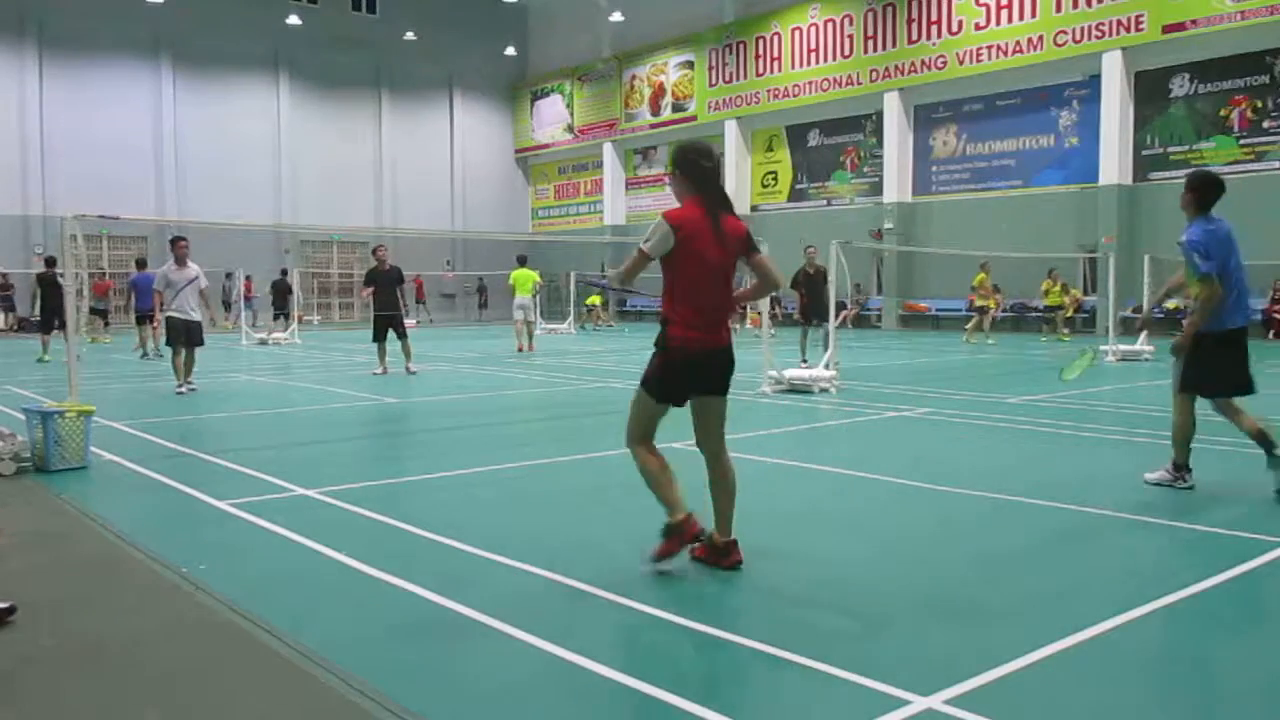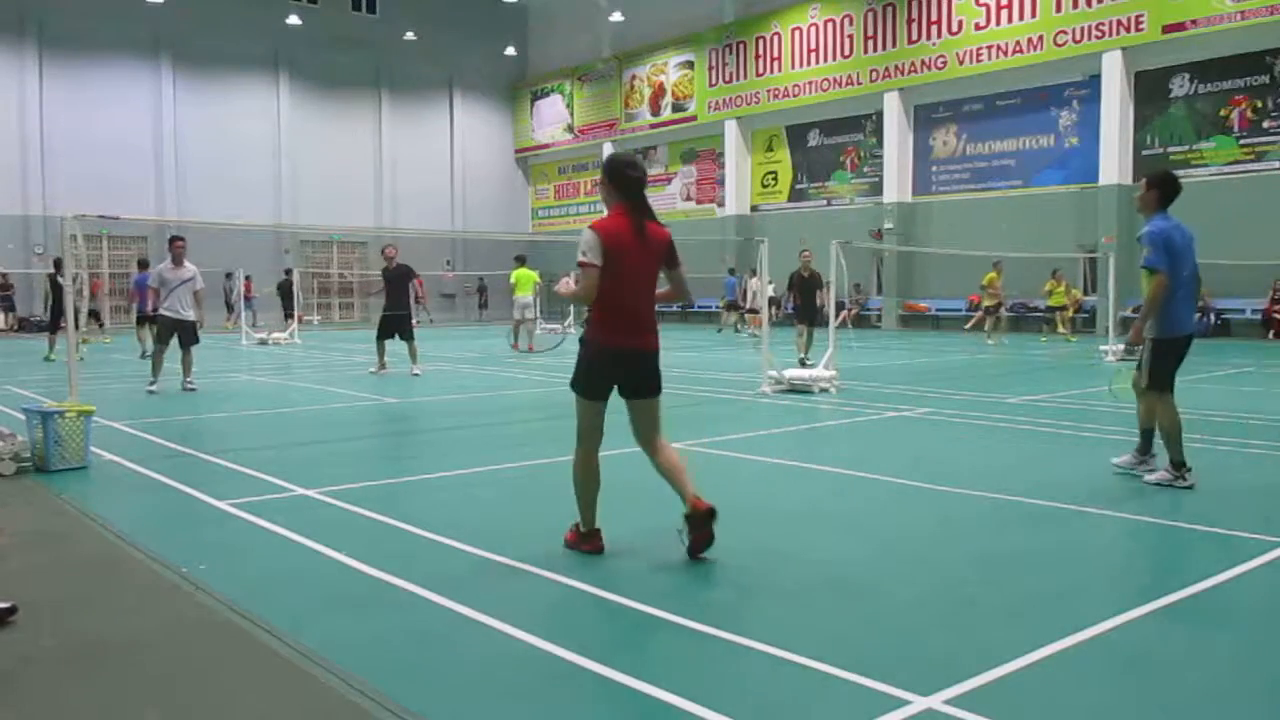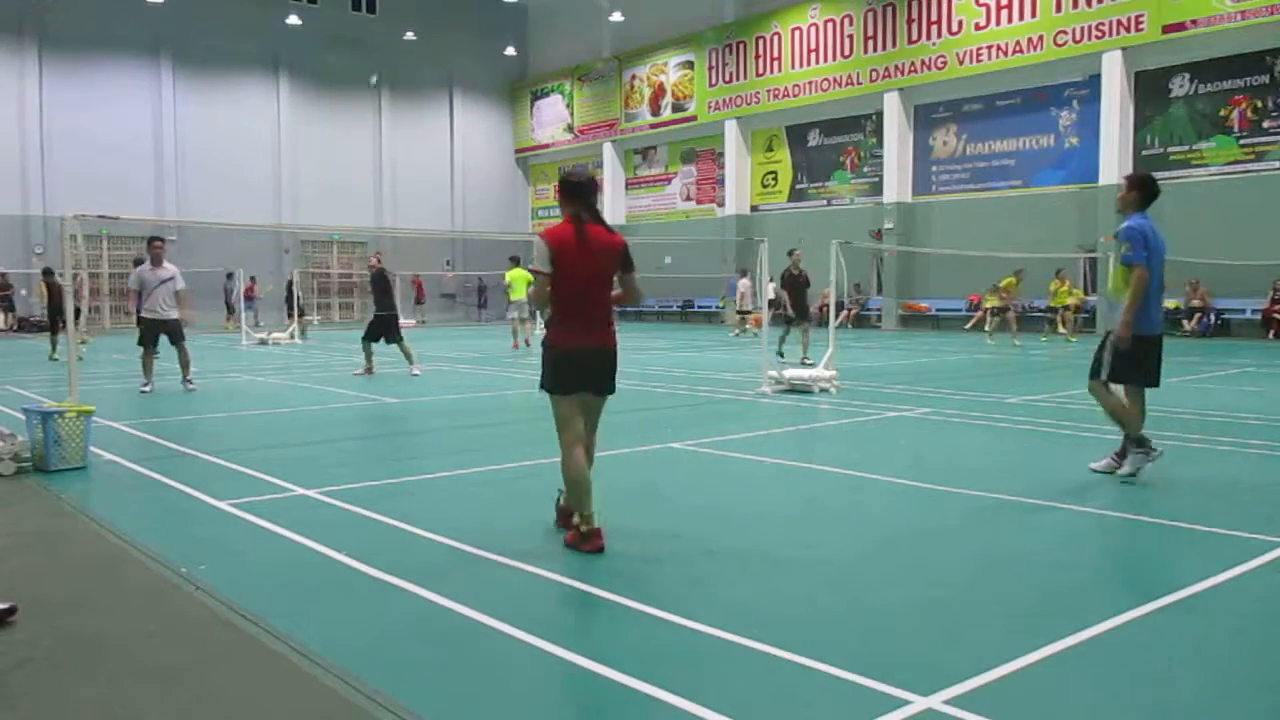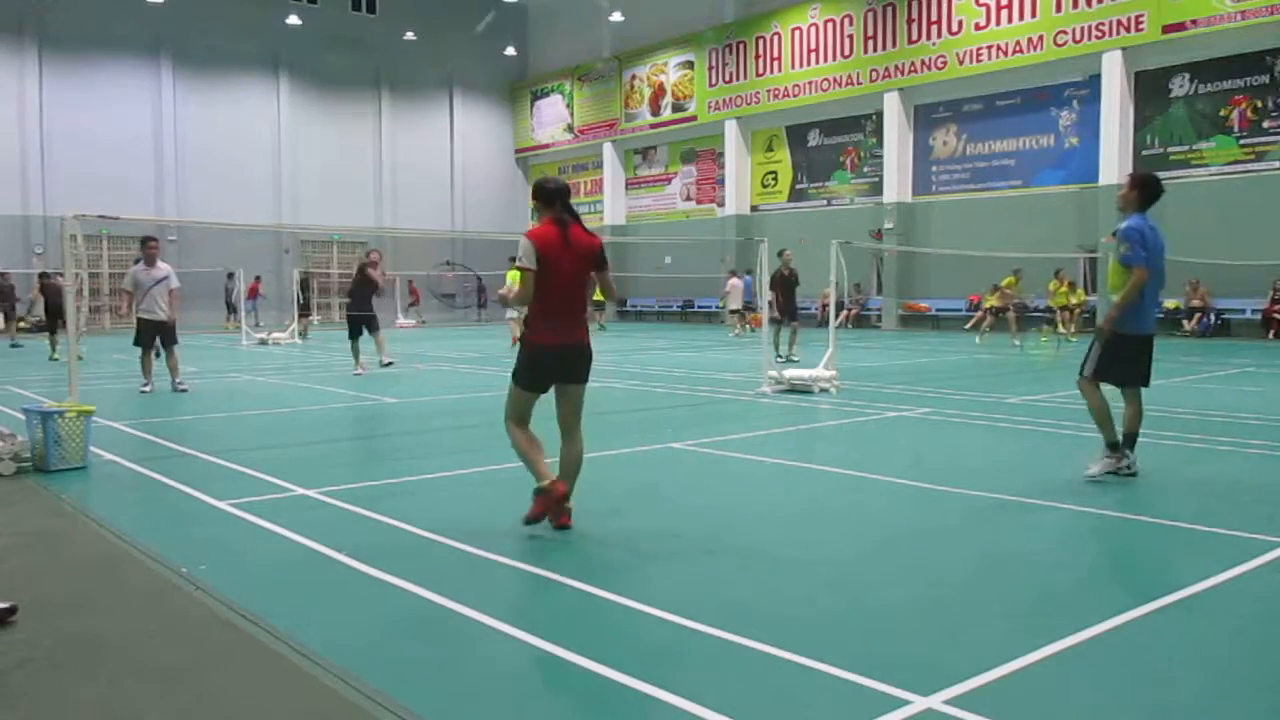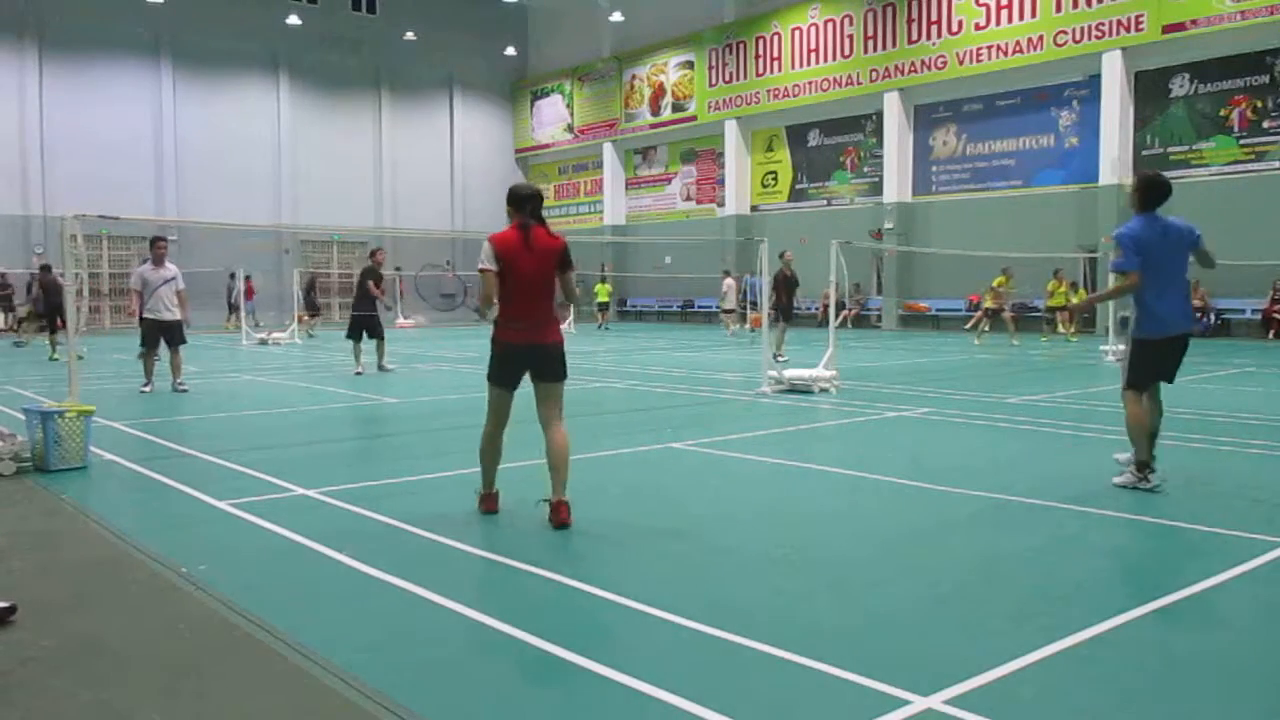
dt=0.4s
person 1, frame 1
left shoulder: (673, 221)
right shoulder: (735, 226)
left elbow: (626, 277)
right elbow: (771, 282)
left wrist: (616, 276)
left hip: (680, 348)
right hip: (719, 349)
left knee: (639, 439)
right knee: (713, 446)
left ankle: (680, 522)
right ankle: (723, 542)
person 1, frame 2
left shoulder: (599, 232)
right shoulder: (660, 234)
left elbow: (586, 294)
right elbow: (683, 294)
left wrist: (565, 290)
left hip: (602, 348)
right hip: (645, 348)
left knee: (588, 444)
right knee: (653, 439)
left ankle: (587, 531)
right ankle: (695, 506)
person 1, frame 3
left shoulder: (549, 239)
right shoulder: (615, 241)
left elbow: (539, 300)
right elbow: (634, 296)
left wrist: (549, 295)
left hip: (563, 349)
right hip: (603, 348)
left knee: (571, 440)
right knee: (587, 433)
left ankle: (587, 528)
right ankle: (571, 505)
person 1, frame 4
left shoulder: (533, 239)
right shoulder: (591, 242)
left elbow: (526, 297)
right elbow: (611, 295)
left wrist: (507, 297)
left hip: (540, 345)
right hip: (577, 345)
left knee: (516, 421)
right knee: (571, 429)
left ankle: (549, 486)
right ankle: (561, 506)
person 1, frame 5
left shoulder: (496, 243)
right shoulder: (557, 243)
left elbow: (488, 297)
right elbow: (572, 296)
left wrist: (482, 308)
left hip: (509, 342)
right hip: (548, 342)
left knee: (495, 423)
right knee: (554, 423)
left ankle: (488, 494)
right ankle: (560, 502)
person 2, frame 1
left shoulder: (1194, 239)
right shoulder: (1219, 227)
left elbow: (1212, 291)
left wrist: (1187, 334)
right wrist: (1156, 301)
left hip: (1211, 331)
right hip: (1233, 326)
left knee: (1183, 398)
right knee: (1223, 403)
left ankle: (1179, 470)
person 2, frame 2
left shoulder: (1154, 232)
right shoulder: (1181, 231)
left elbow: (1161, 282)
right elbow: (1195, 279)
left wrist: (1138, 325)
left hip: (1164, 328)
right hip: (1182, 325)
left knee: (1159, 395)
right knee: (1143, 386)
left ankle: (1178, 470)
right ankle: (1144, 452)
person 2, frame 3
left shoulder: (1131, 229)
right shoulder: (1152, 231)
left elbow: (1141, 276)
left wrist: (1126, 321)
left hip: (1132, 326)
right hip: (1151, 326)
left knee: (1098, 384)
right knee: (1134, 390)
left ankle: (1141, 444)
right ankle: (1125, 456)
person 2, frame 4
left shoulder: (1129, 228)
right shoulder: (1151, 230)
left elbow: (1140, 276)
left wrist: (1112, 313)
left hip: (1123, 325)
right hip: (1143, 325)
left knee: (1088, 381)
right knee: (1130, 390)
left ankle: (1114, 451)
right ankle: (1123, 457)
person 2, frame 5
left shoulder: (1128, 233)
right shoulder: (1181, 229)
left elbow: (1132, 281)
right elbow: (1209, 262)
left wrist: (1094, 300)
left hip: (1149, 327)
right hip: (1180, 326)
left knee: (1132, 394)
right knee: (1151, 388)
left ankle: (1143, 471)
right ankle: (1144, 453)
